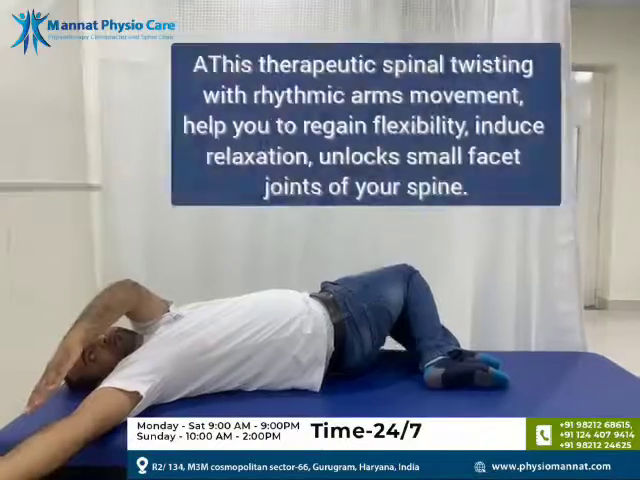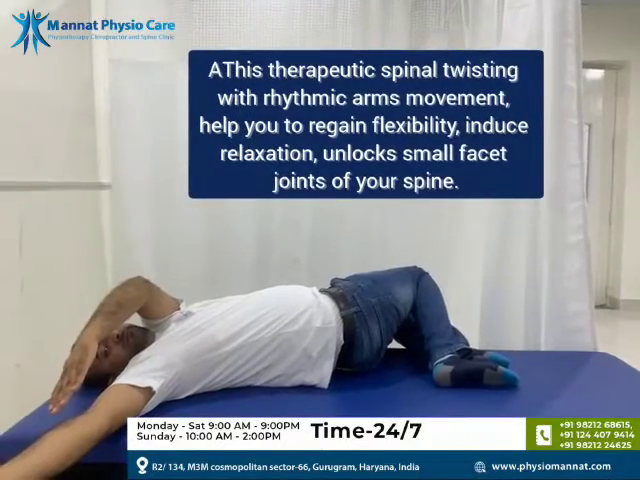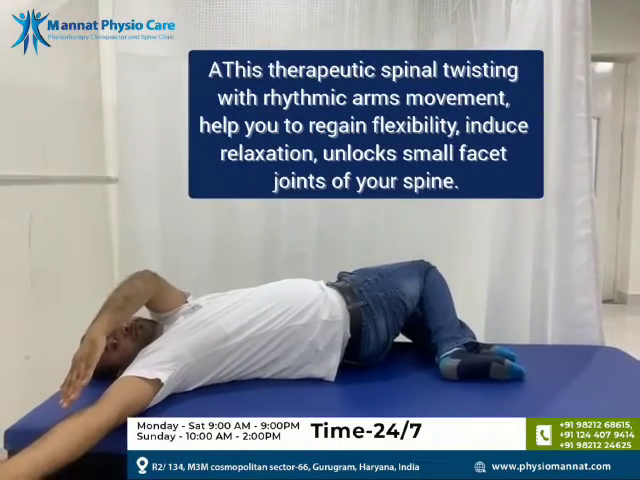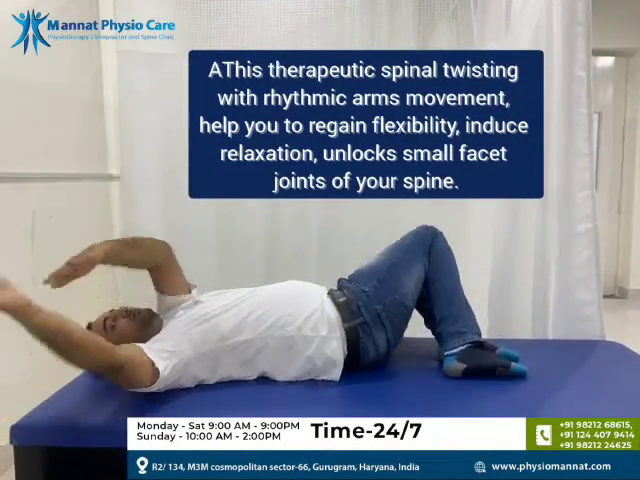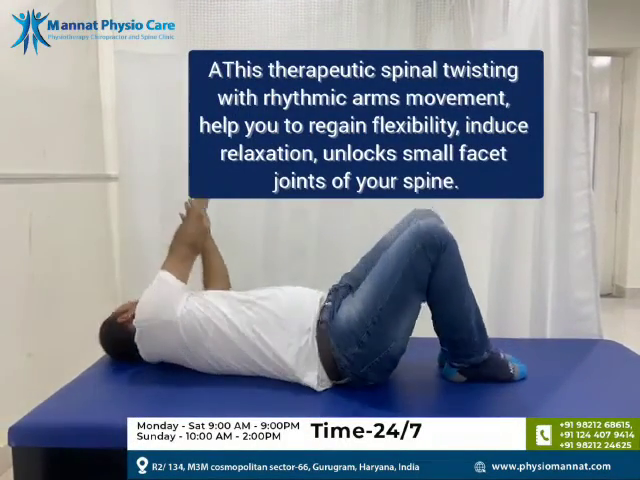
dt=1s
person 1, frame 1
left shoulder: (158, 327)
right shoulder: (137, 375)
left elbow: (126, 290)
right elbow: (81, 426)
left wrist: (75, 333)
left hip: (324, 321)
left knee: (402, 281)
right knee: (406, 277)
left ankle: (441, 359)
right ankle: (443, 360)
person 1, frame 2
left shoulder: (167, 325)
right shoulder: (148, 373)
left elbow: (137, 286)
right elbow: (93, 424)
left wrist: (88, 334)
left hip: (332, 313)
right knee: (416, 279)
left ankle: (447, 357)
right ankle: (450, 357)
person 1, frame 3
left shoulder: (175, 317)
right shoulder: (157, 366)
left elbow: (145, 279)
right elbow: (103, 416)
left wrist: (98, 325)
left hip: (337, 302)
right knee: (423, 272)
left ankle: (454, 350)
right ankle: (458, 351)
person 1, frame 4
left shoulder: (174, 318)
right shoulder: (160, 359)
left elbow: (161, 255)
right elbow: (109, 359)
left wrist: (101, 251)
left hip: (331, 311)
right hip: (347, 329)
left knee: (421, 246)
right knee: (427, 240)
left ankle: (462, 350)
right ankle: (464, 350)
person 1, frame 5
left shoulder: (170, 319)
right shoulder: (155, 322)
left elbow: (218, 295)
right elbow: (184, 245)
left wrist: (203, 233)
right wrist: (196, 221)
left hip: (330, 307)
right hip: (344, 347)
left knee: (423, 222)
right knee: (429, 235)
left ankle: (459, 356)
right ankle: (475, 360)
